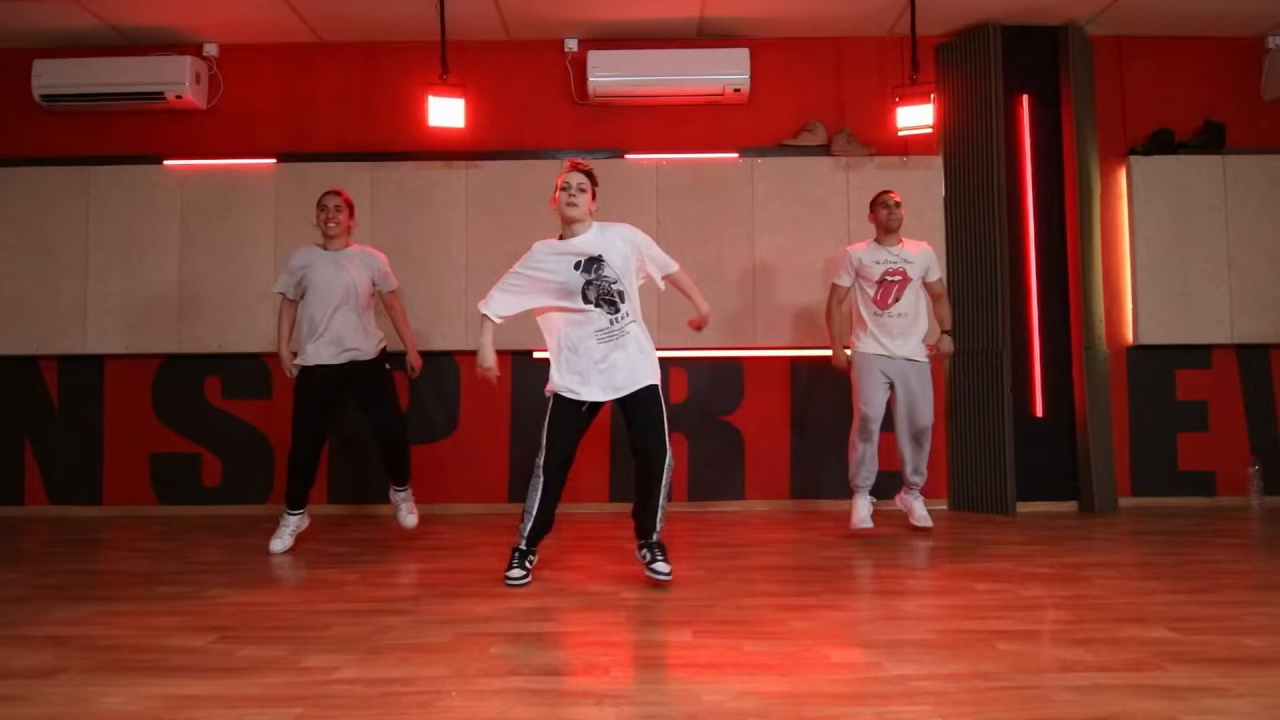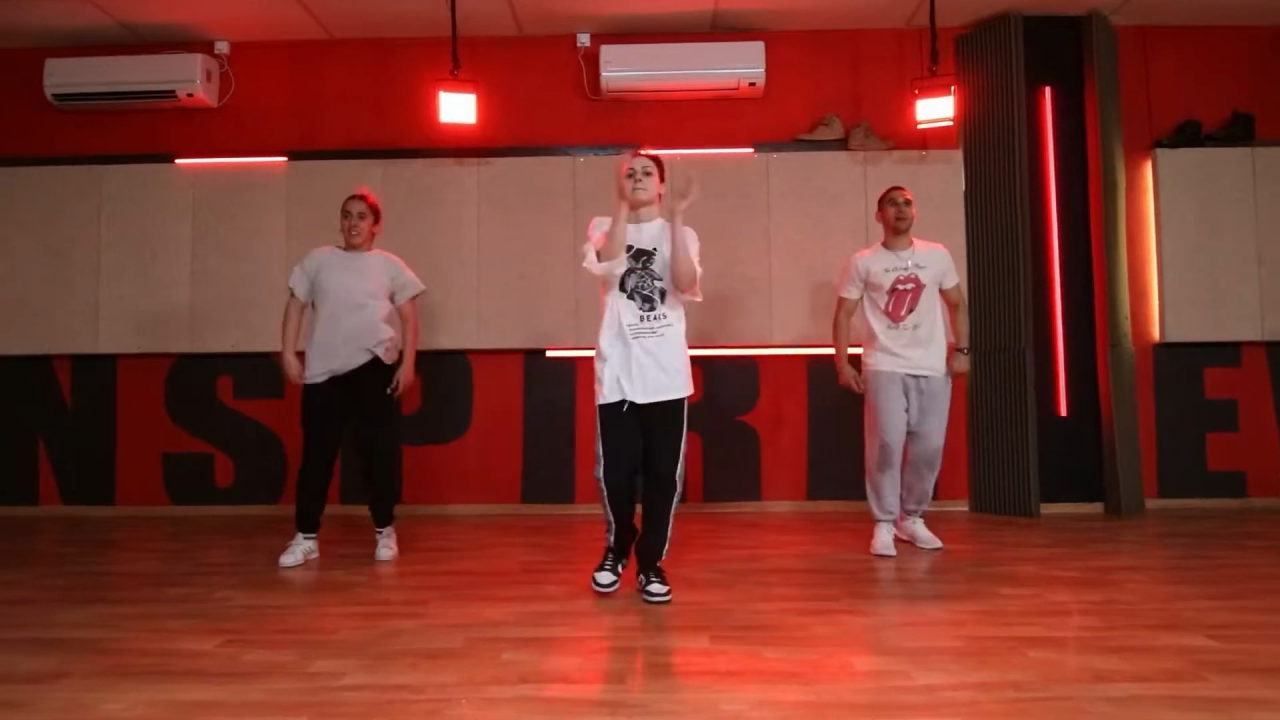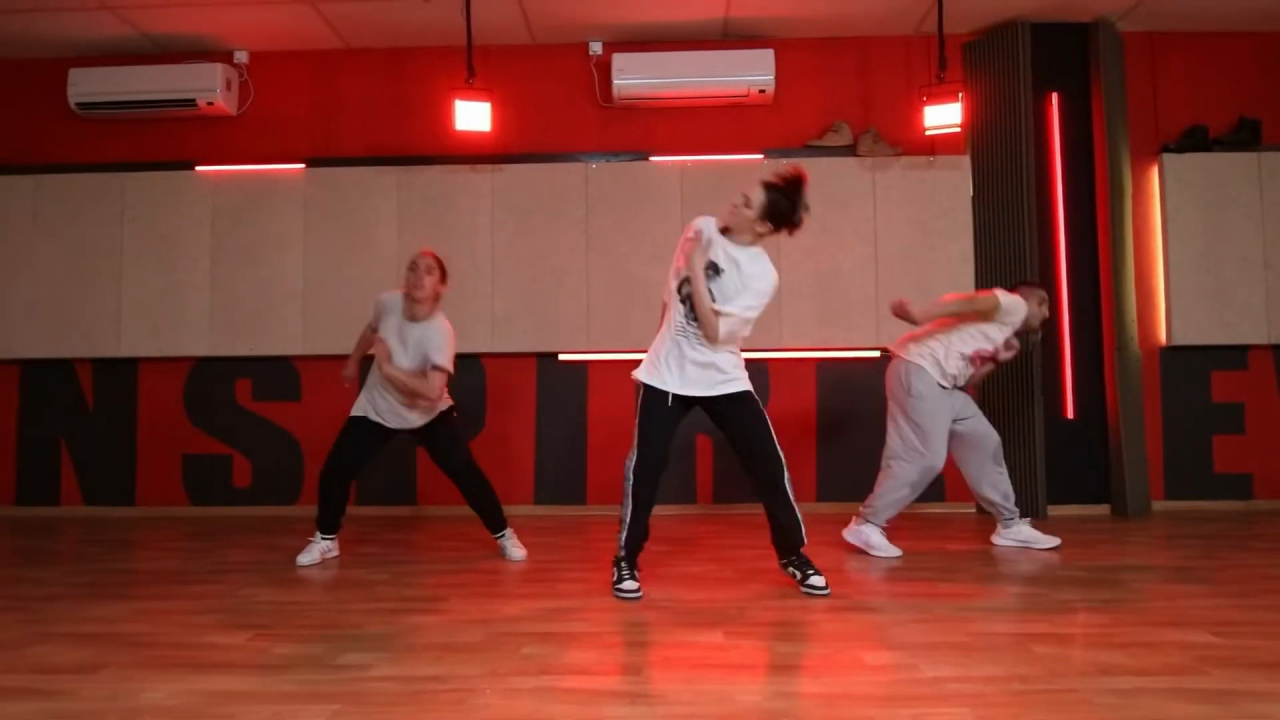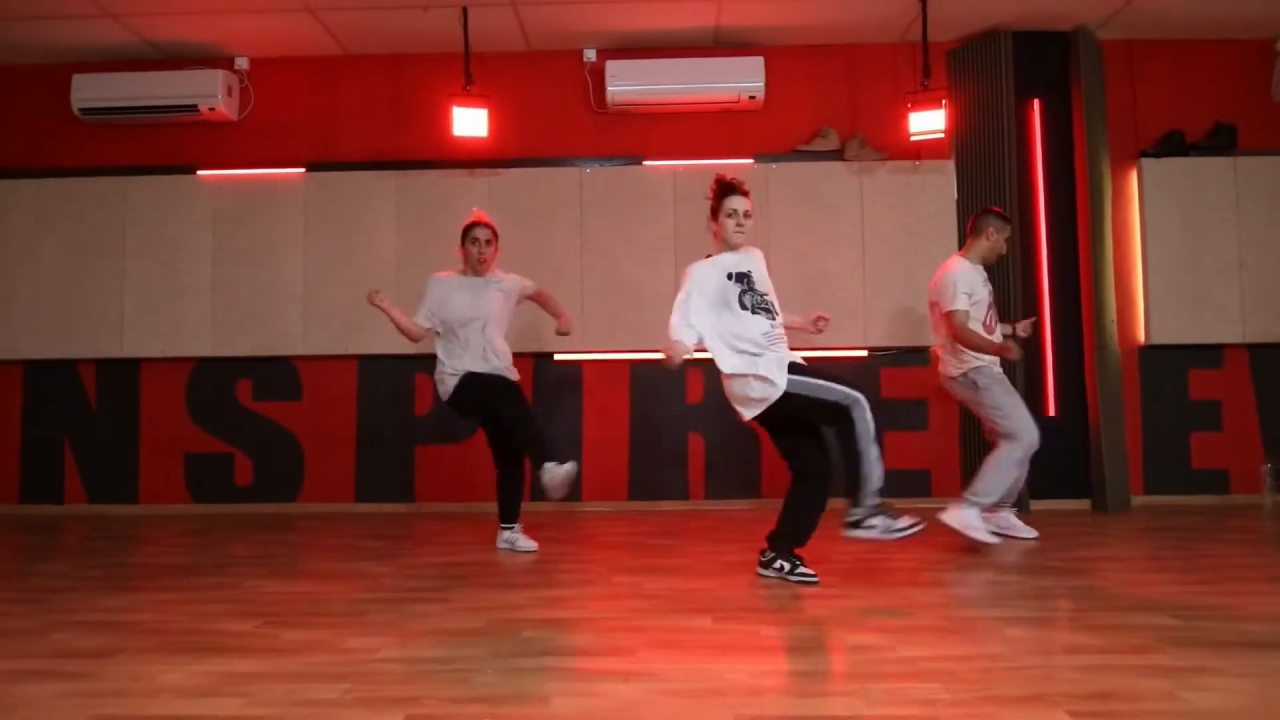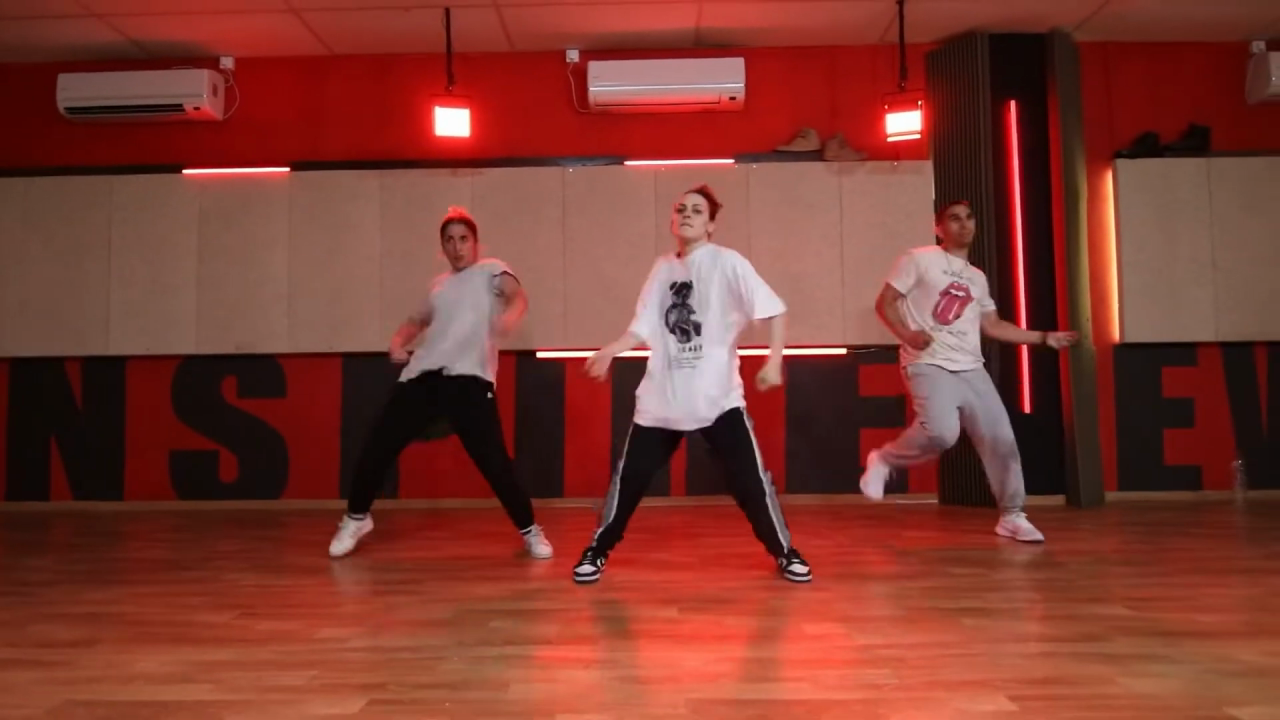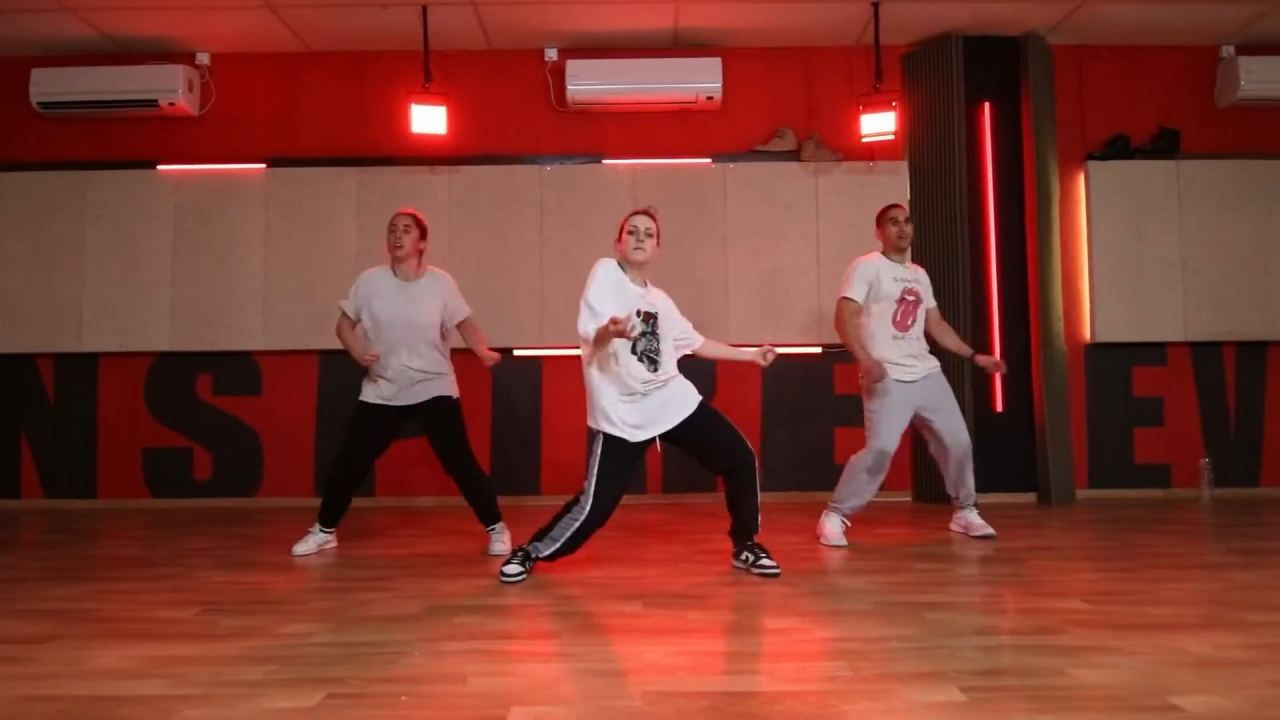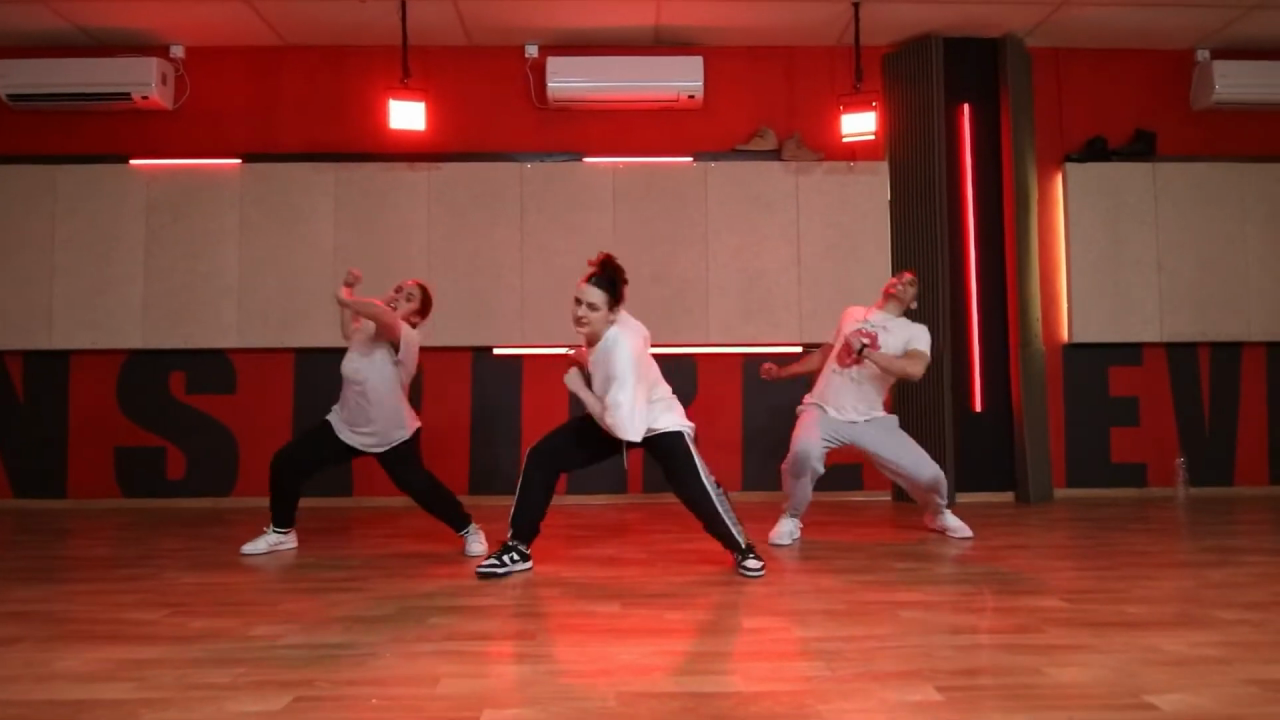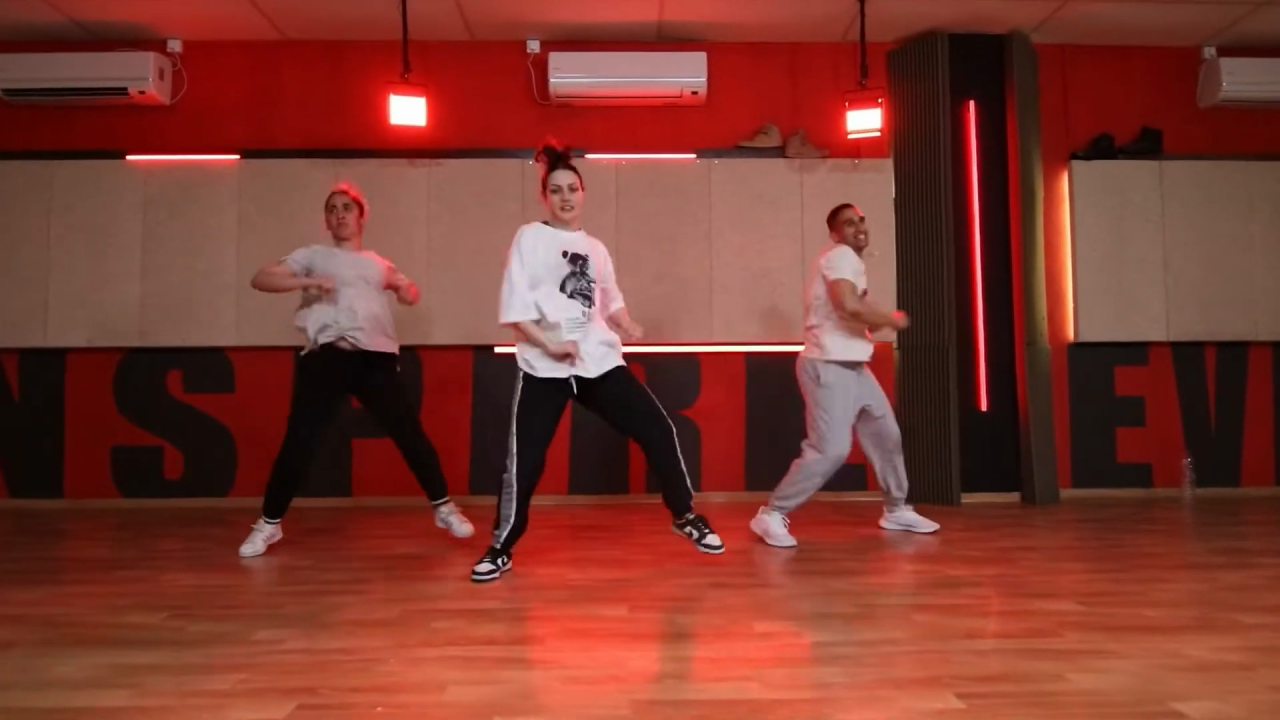
dt=0.7s
person 1, frame 1
left shoulder: (622, 236)
right shoulder: (542, 256)
left elbow: (667, 267)
right elbow: (497, 301)
left wrist: (699, 301)
right wrist: (485, 346)
left hip: (635, 367)
right hip: (576, 375)
left knee: (655, 454)
right knee: (551, 462)
left ankle: (649, 542)
right ankle: (525, 548)
person 1, frame 2
left shoulder: (680, 233)
right shoulder: (603, 227)
left elbow: (687, 286)
right elbow: (606, 264)
left wrist: (677, 219)
right wrist: (623, 206)
left hip: (667, 374)
right hip: (617, 372)
left knee: (664, 474)
right knee: (615, 471)
left ankle: (650, 564)
right ankle: (616, 552)
person 1, frame 3
left shoulder: (761, 270)
right shoulder: (704, 229)
left elbow: (716, 329)
left wrist: (696, 280)
left hip: (723, 375)
right hip: (667, 369)
left knee: (767, 462)
right knee: (644, 463)
left ankle: (794, 558)
right ankle: (627, 559)
person 1, frame 4
left shoulder: (754, 258)
right shoulder: (701, 274)
right elbow: (682, 332)
left wrist: (802, 322)
right wrist: (676, 349)
left hip: (779, 374)
right hip: (762, 379)
left knee: (814, 469)
right knee: (855, 407)
left ankle: (779, 553)
right ankle: (866, 511)
person 1, frame 5
left shoulder: (725, 261)
right shoulder: (662, 269)
left elbow: (772, 310)
right elbow: (644, 328)
left wrist: (774, 360)
right wrist: (606, 352)
left hip: (719, 397)
right hip: (664, 396)
left knee: (749, 481)
right knee: (630, 476)
left ankle: (783, 550)
right ankle: (600, 548)
person 1, frame 6
left shoulder: (659, 298)
right shoulder: (605, 272)
left elbow: (694, 341)
right elbow: (591, 337)
left wrist: (750, 355)
right wrist: (610, 331)
left hip: (675, 401)
right hip: (621, 413)
left knee: (741, 460)
right knee: (596, 504)
left ankle: (745, 545)
right ankle: (530, 552)
person 1, frame 7
left shoulder: (623, 349)
right shoulder: (600, 329)
left elbow: (623, 424)
left wrist: (580, 381)
right wrist: (584, 364)
left hip: (658, 424)
right hip: (606, 417)
left knee: (698, 490)
right knee: (540, 459)
left ankle: (741, 547)
right ankle: (519, 547)
person 1, frame 8
left shoulder: (596, 250)
right shoulder: (530, 237)
left elbow: (611, 305)
right elbow: (514, 312)
left wrist: (627, 327)
right wrist: (549, 343)
left hip: (599, 360)
right hip: (544, 365)
left knee: (657, 430)
right knee: (524, 461)
left ankle: (684, 513)
right ankle: (501, 548)
person 2, frame 1
left shoulder: (372, 260)
right shoulder: (302, 259)
left elbow: (392, 302)
right elbow: (289, 302)
left wrist: (411, 347)
right wrist: (283, 349)
left hip: (367, 358)
right hip: (317, 363)
left knee: (392, 427)
right knee: (306, 439)
left ankle: (401, 490)
right ankle: (294, 514)
person 2, frame 2
left shoulder: (390, 265)
right shoulder: (318, 260)
left elbow: (408, 315)
right elbow: (295, 305)
left wrist: (408, 361)
right wrist: (289, 353)
left hip: (374, 368)
right hip: (323, 370)
left knee: (380, 453)
right knee: (317, 456)
left ankle: (385, 531)
right ankle: (306, 537)
person 2, frame 3
left shoulder: (440, 333)
right shoulder: (389, 303)
left elbow: (430, 392)
left wrist: (387, 367)
right wrist: (353, 362)
left hip: (430, 413)
right hip: (376, 408)
left knee: (464, 472)
right knee: (336, 467)
left ankle: (503, 534)
right ankle: (326, 539)
person 2, frame 4
left shoulder: (505, 283)
right shoulder: (440, 284)
left elbow: (539, 293)
right elbow: (419, 333)
left wrist: (561, 315)
right wrist: (387, 307)
left hip: (499, 376)
right hip: (462, 380)
left knee: (510, 453)
right knee: (518, 414)
left ankle: (510, 529)
right ankle: (548, 467)
person 2, frame 5
left shoulder: (490, 270)
right shoulder: (439, 285)
left elbow: (514, 289)
right elbow: (417, 323)
left wrist: (513, 312)
right wrist: (398, 343)
left hip: (471, 378)
right hip: (422, 376)
left knee: (492, 459)
right knee: (381, 444)
left ankle: (529, 531)
right ankle: (358, 518)
person 2, frame 6
left shoulder: (441, 282)
right shoulder: (370, 280)
left elbow: (465, 324)
right elbow: (344, 324)
left wrist: (483, 351)
right wrist: (358, 351)
left hip: (434, 390)
right hip: (381, 393)
left knee: (460, 461)
right knee: (349, 462)
left ankle: (495, 528)
right ankle: (324, 530)
person 2, frame 7
left shoulder: (405, 340)
right shoulder: (366, 329)
left elbow: (379, 311)
right elbow: (350, 329)
left wrist: (349, 298)
right wrist: (348, 289)
left hip: (394, 434)
right hip: (344, 426)
right knee: (284, 468)
left ankle: (469, 530)
right ankle: (281, 532)
person 2, frame 8
left shoulder: (379, 263)
right shoulder: (313, 255)
left elbow: (411, 296)
right elbow: (260, 279)
left wrist: (404, 285)
right wrist: (308, 282)
left hip: (376, 357)
right hip: (328, 354)
left knee: (410, 433)
right knee: (300, 441)
left ankle: (443, 507)
right ankle: (268, 524)
person 3, frame 1
left shoulder: (923, 253)
right shoulder: (855, 255)
left elbow: (939, 296)
right elbow: (835, 302)
left wrist: (946, 333)
right wrist: (837, 348)
left hip: (914, 354)
right hip: (870, 352)
left knee: (920, 423)
right knee: (868, 419)
left ankle: (911, 492)
right ankle: (861, 496)
person 3, frame 2
left shoulder: (937, 255)
right shoulder: (862, 262)
left elbow: (958, 305)
right elbow: (843, 315)
left wrist: (961, 350)
right wrist: (843, 364)
left hip: (933, 368)
right hip: (883, 367)
left knee: (929, 446)
right knee: (887, 443)
left ankle: (911, 519)
right ankle: (883, 524)
person 3, frame 3
left shoulder: (998, 337)
right shoulder: (1012, 306)
left elbow: (966, 382)
right elbow: (974, 302)
left wrist: (996, 360)
right wrist: (922, 314)
left hip: (942, 384)
right hip: (916, 371)
left knee: (985, 443)
right knee: (925, 460)
left ankle: (1010, 525)
right ankle: (866, 524)
person 3, frame 4
left shoulder: (973, 271)
right shoulder: (957, 273)
right elbow: (961, 331)
left wrist: (1012, 329)
right wrist: (999, 348)
left hip: (983, 370)
right hip: (973, 372)
left knee: (1014, 437)
right knee: (1023, 437)
left ankle: (999, 513)
right ankle: (966, 510)
person 3, frame 5
left shoulder: (976, 274)
right shoulder: (918, 259)
left elbow: (991, 325)
right elbow: (884, 302)
left wrist: (1043, 338)
right wrist: (906, 333)
left hip: (971, 371)
right hip: (928, 365)
left knee: (1001, 442)
right knee: (941, 432)
left ankle: (1012, 516)
right ankle: (884, 459)
person 3, frame 6
left shoulder: (920, 274)
right shoulder: (866, 267)
left elbow: (935, 324)
right elbow: (845, 316)
left wrist: (974, 355)
right wrist: (864, 359)
left hip: (927, 375)
right hip: (887, 380)
left knee: (957, 443)
right knee: (881, 449)
left ankle: (965, 511)
right ankle: (834, 515)
person 3, frame 7
left shoulder: (916, 333)
right shoulder: (851, 316)
left elbow: (914, 370)
right elbow: (824, 355)
left wrist: (864, 347)
right wrist: (782, 371)
left hip: (868, 419)
right hip: (822, 410)
left knee: (930, 475)
right knee: (803, 455)
left ankle: (939, 513)
right ankle: (791, 516)
person 3, frame 8
left shoulder: (852, 262)
right shoulder: (840, 257)
right elbow: (848, 306)
right wrist: (890, 319)
left hip: (853, 365)
right hip: (830, 367)
left knee: (887, 435)
right knee: (830, 450)
left ankle: (896, 508)
right ankle: (772, 515)
